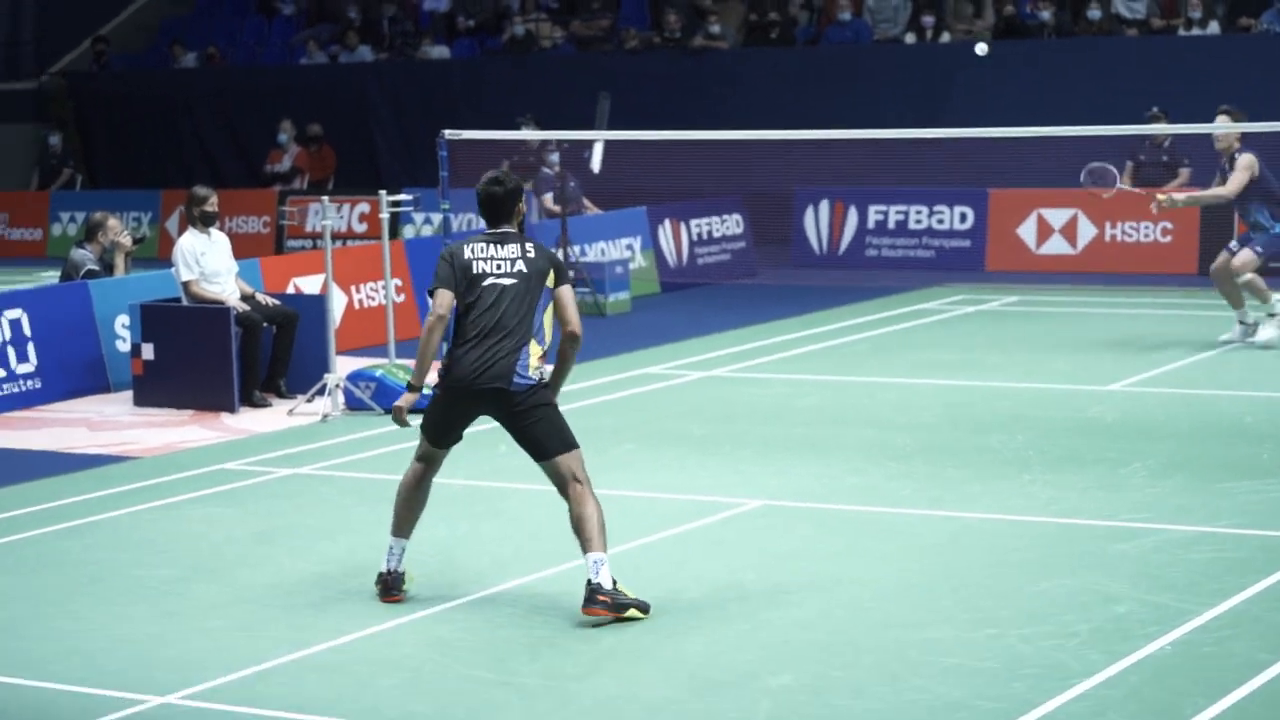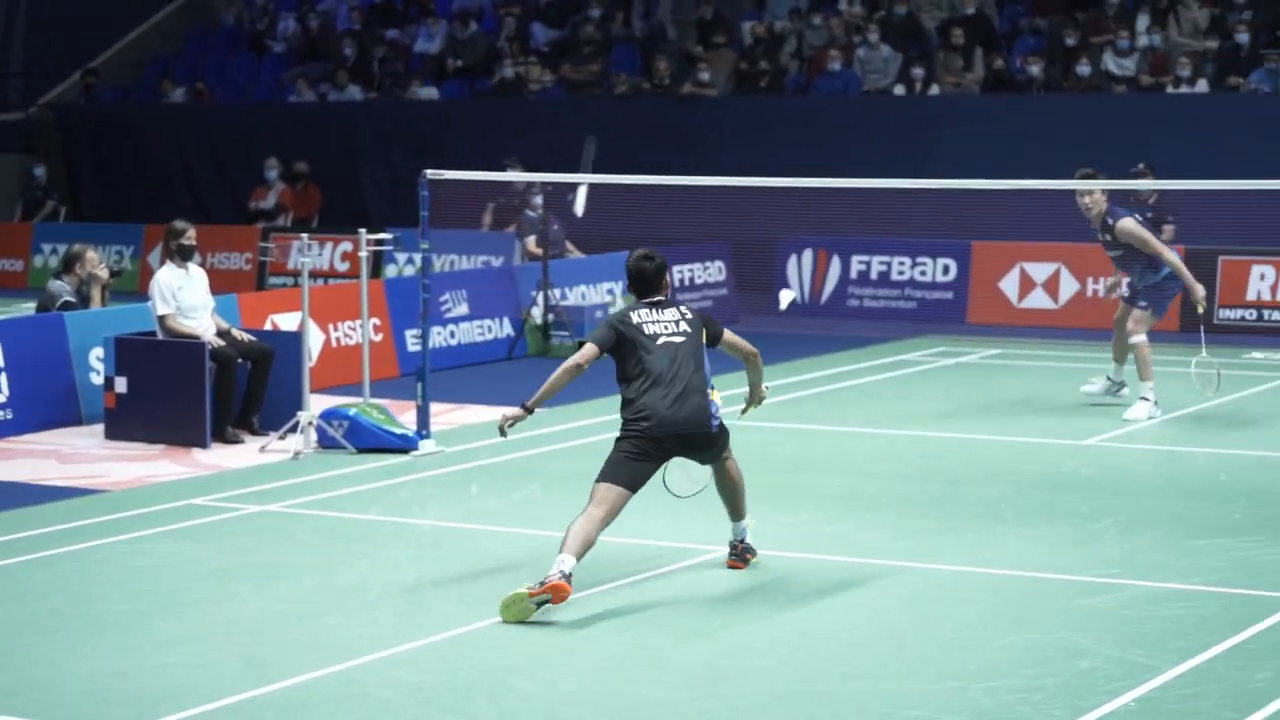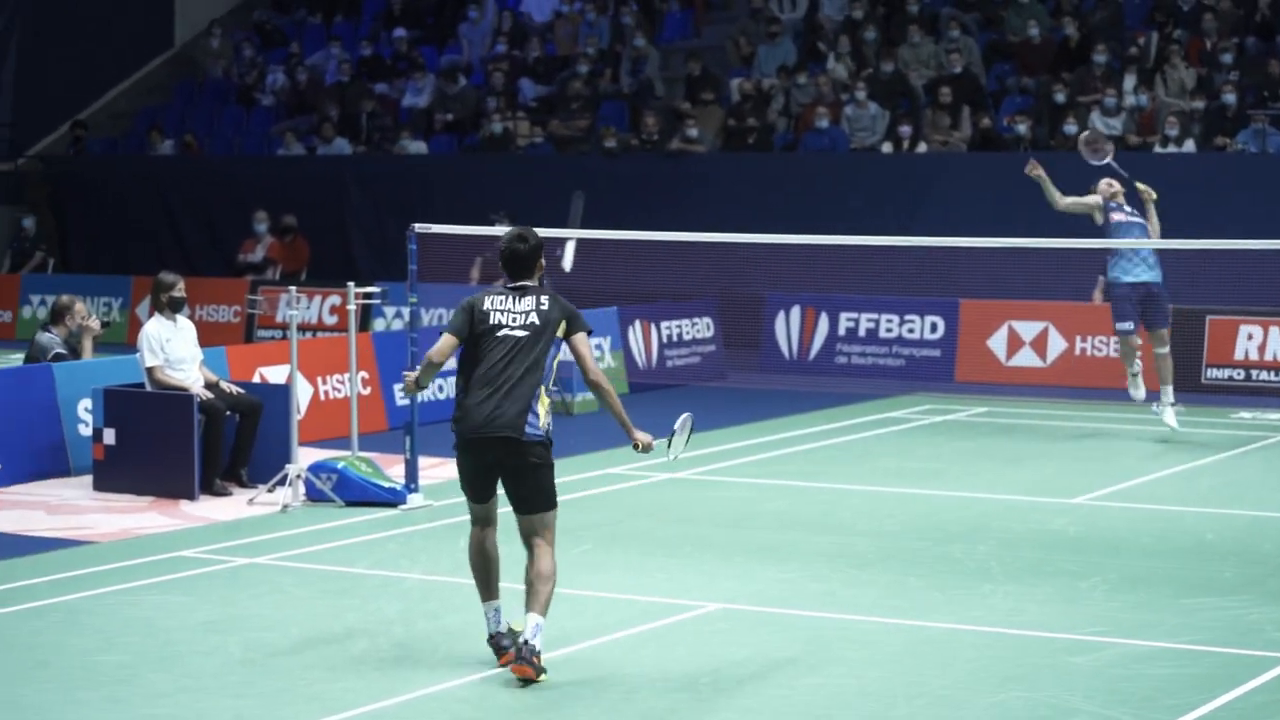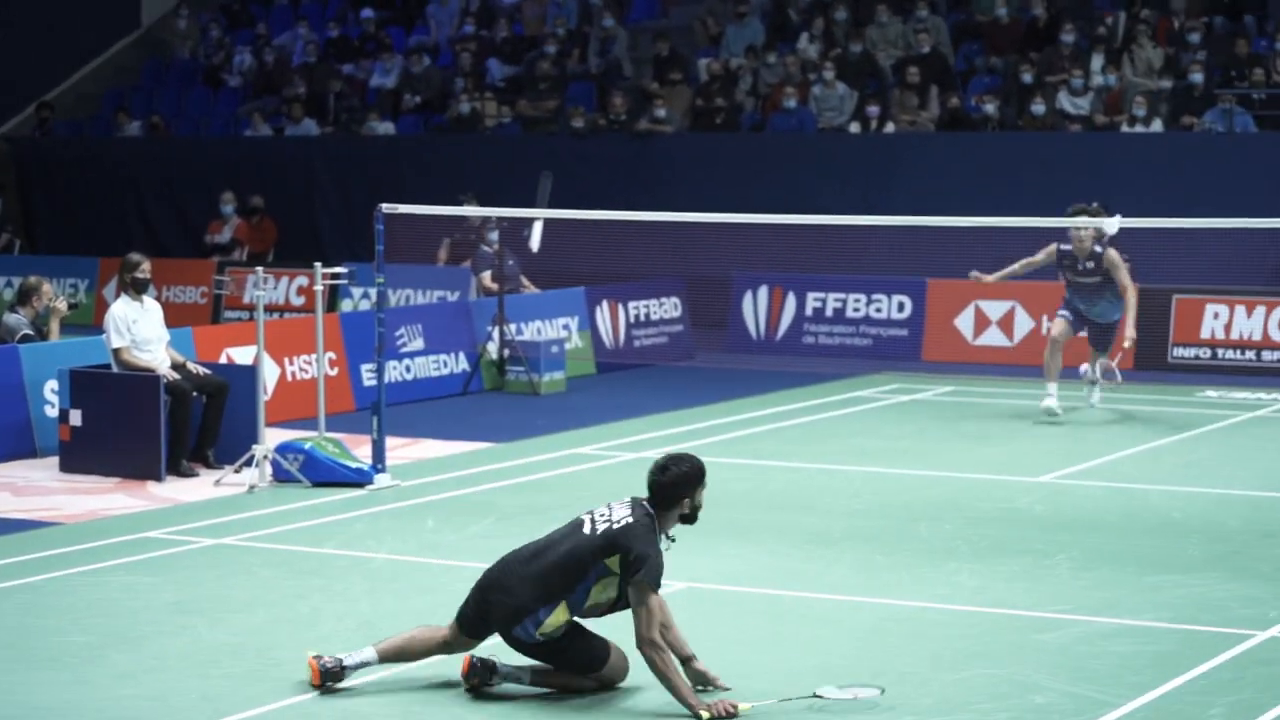
dt=1s
person 1, frame 1
left shoulder: (455, 254)
right shoulder: (546, 257)
left elbow: (439, 315)
right elbow: (572, 331)
left wrist: (414, 388)
right wrist: (552, 387)
left hip: (461, 379)
right hip: (520, 382)
left knee: (424, 464)
right knee: (576, 484)
left ankle: (392, 572)
right ankle: (601, 585)
person 1, frame 2
left shoulder: (620, 321)
right shoulder: (694, 316)
left elbow: (577, 364)
right elbow: (750, 353)
left wrist: (526, 408)
right wrist: (756, 389)
left hip: (646, 429)
right hip: (702, 424)
left knee: (596, 511)
right knee: (723, 457)
left ankle: (557, 578)
right ankle: (740, 543)
person 1, frame 3
left shoulder: (477, 303)
right shoulder: (560, 309)
left elbow: (435, 358)
right elbow: (594, 377)
left wrist: (417, 382)
right wrist: (631, 430)
left hip: (472, 433)
right hip: (525, 434)
left knee: (483, 525)
right knee: (539, 541)
left ankle: (497, 633)
right ankle: (529, 645)
person 1, frame 4
left shoulder: (636, 509)
right shoulder: (642, 545)
left elbow: (657, 608)
right elbow: (652, 640)
left wrist: (693, 666)
left hip: (497, 582)
right hip: (523, 617)
left knee: (451, 638)
right knee: (615, 669)
left ankle: (338, 664)
right ankle: (492, 672)
person 2, frame 1
left shoulder: (1246, 159)
right shoulder: (1226, 163)
left elbow: (1228, 193)
right elbow: (1213, 194)
left wrist: (1186, 196)
right wrist: (1177, 200)
right hip: (1259, 230)
left knee: (1239, 269)
right knee: (1217, 272)
right ankle: (1246, 323)
person 2, frame 2
left shoulder: (1121, 224)
right shoulder: (1096, 221)
left elbow: (1162, 253)
left wrist: (1193, 286)
right wrist: (1116, 275)
left hip: (1164, 275)
right hip: (1142, 276)
left knee: (1134, 328)
right knee: (1119, 324)
left ankle: (1148, 400)
right ankle: (1115, 381)
person 2, frame 3
left shoulder: (1137, 212)
right shoulder: (1100, 204)
left elbow: (1155, 238)
right elbow: (1061, 204)
left wrist: (1150, 203)
right wrist: (1044, 179)
left hip: (1152, 281)
right hip: (1122, 281)
left knee: (1162, 341)
right knee: (1130, 342)
left ankle: (1167, 401)
right ankle: (1134, 372)
person 2, frame 4
left shoulder: (1108, 254)
right shoulder: (1060, 251)
left elbow: (1129, 291)
right elbow: (1028, 264)
left wrist: (1130, 325)
right wrist: (993, 278)
left hip: (1106, 313)
right hip: (1075, 306)
left knee: (1100, 359)
right knee: (1056, 337)
left ankle: (1092, 378)
right ankle: (1050, 395)
person 3, frame 1
left shoulder: (221, 237)
right shoulder: (186, 244)
right elbow: (192, 290)
left wrist: (254, 293)
right wrist: (225, 299)
left hip: (236, 301)
right hip: (210, 307)
left knee: (288, 315)
right knee: (254, 321)
left ankle: (274, 379)
right ankle: (249, 390)
person 3, frame 2
left shoulder: (199, 272)
right shoulder: (163, 278)
right elbow: (168, 324)
left wrist: (230, 329)
right wrist: (200, 334)
left hip: (211, 336)
right hip: (185, 341)
left knee: (263, 352)
right knee: (228, 356)
left ankle: (247, 416)
right ankle: (222, 425)
person 3, frame 3
left shoulder: (187, 324)
right shoulder: (151, 330)
right elbow: (156, 376)
left wrist: (219, 381)
right wrist: (189, 387)
left hip: (199, 388)
right hip: (173, 393)
left knee: (252, 405)
right knee: (216, 409)
left ankle: (236, 469)
right ankle: (210, 478)
person 3, frame 4
left shoulder: (154, 305)
right shoulder: (118, 311)
right elbow: (123, 357)
left wrist: (186, 362)
right wrist: (155, 368)
left hip: (166, 370)
right hip: (140, 374)
left knee: (219, 385)
right knee: (183, 390)
left ankle: (203, 450)
right ankle: (177, 460)
